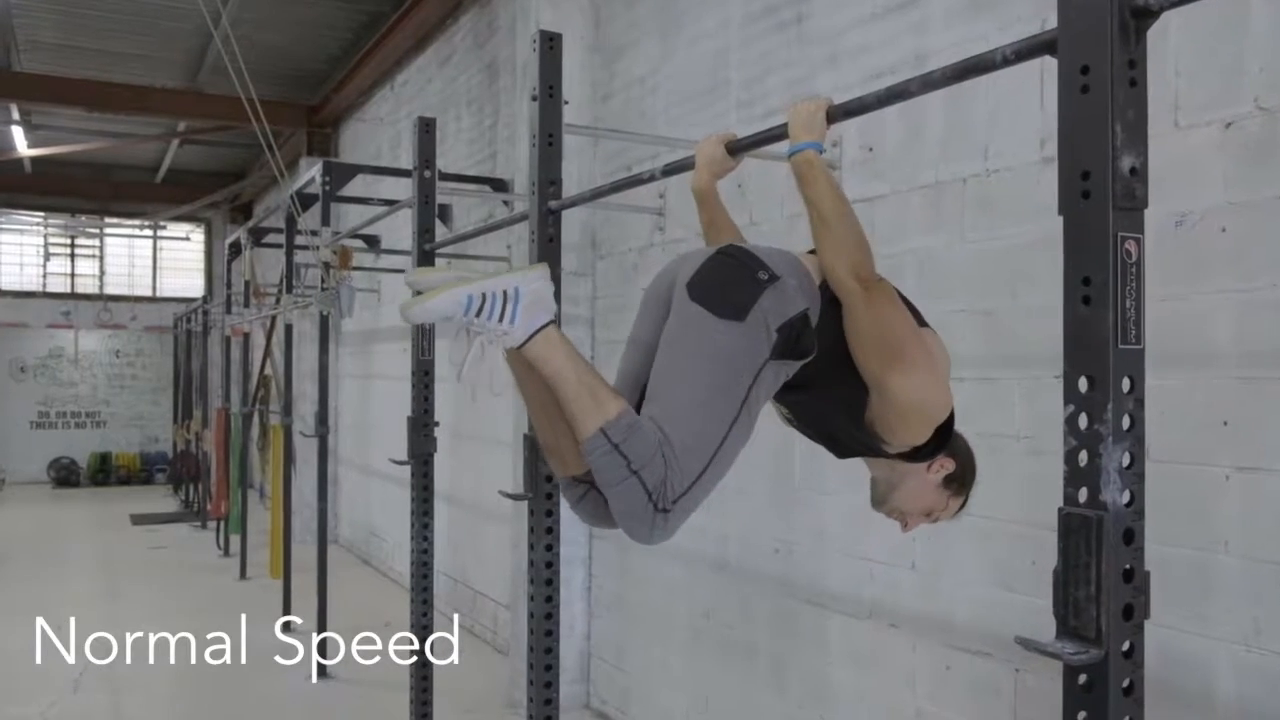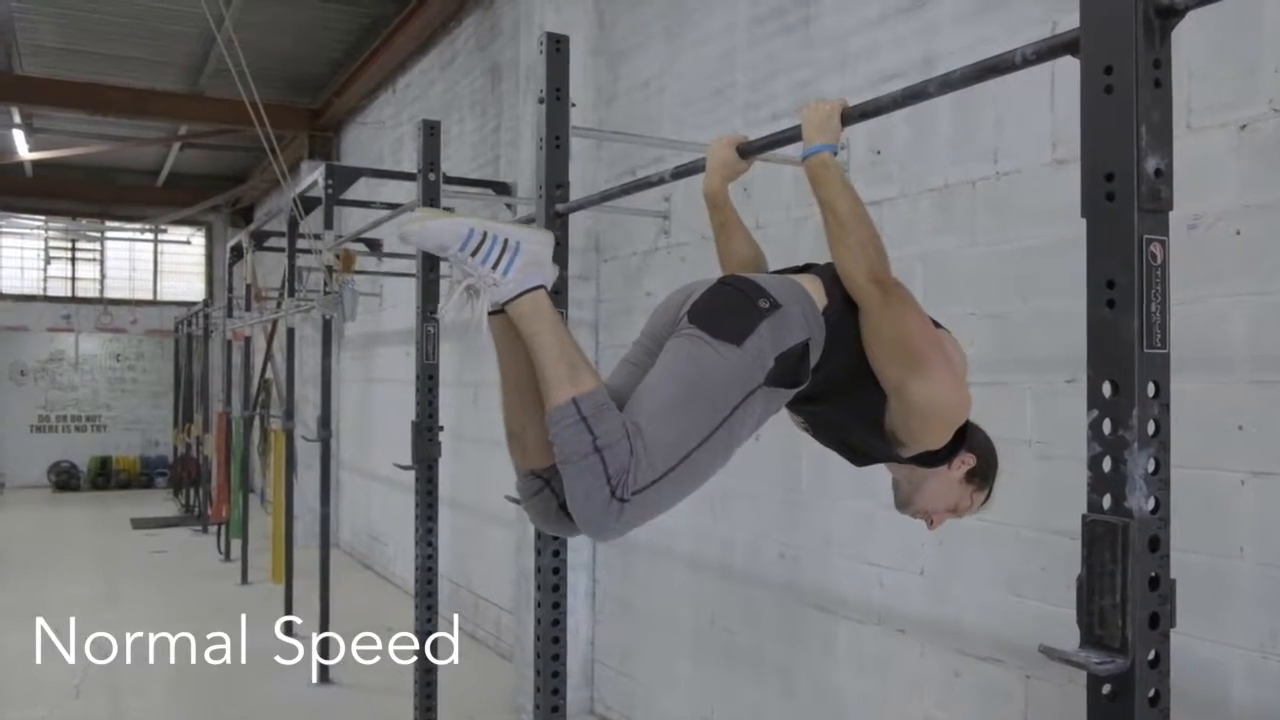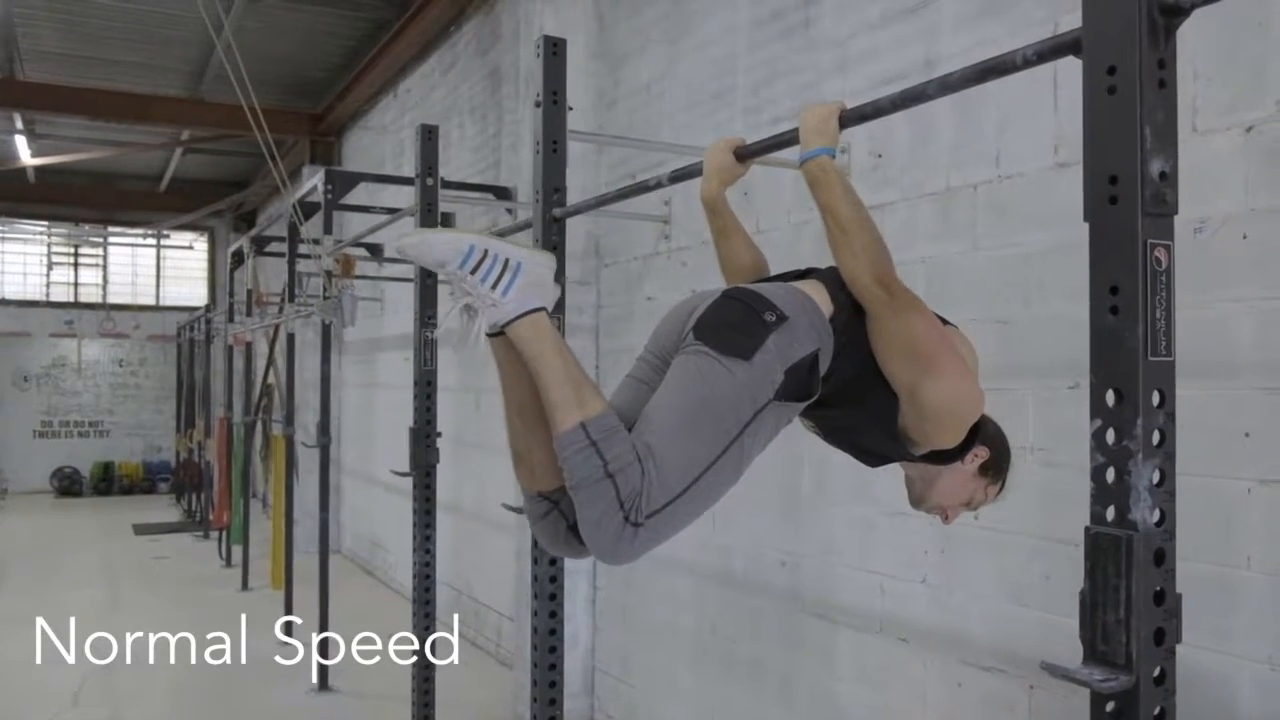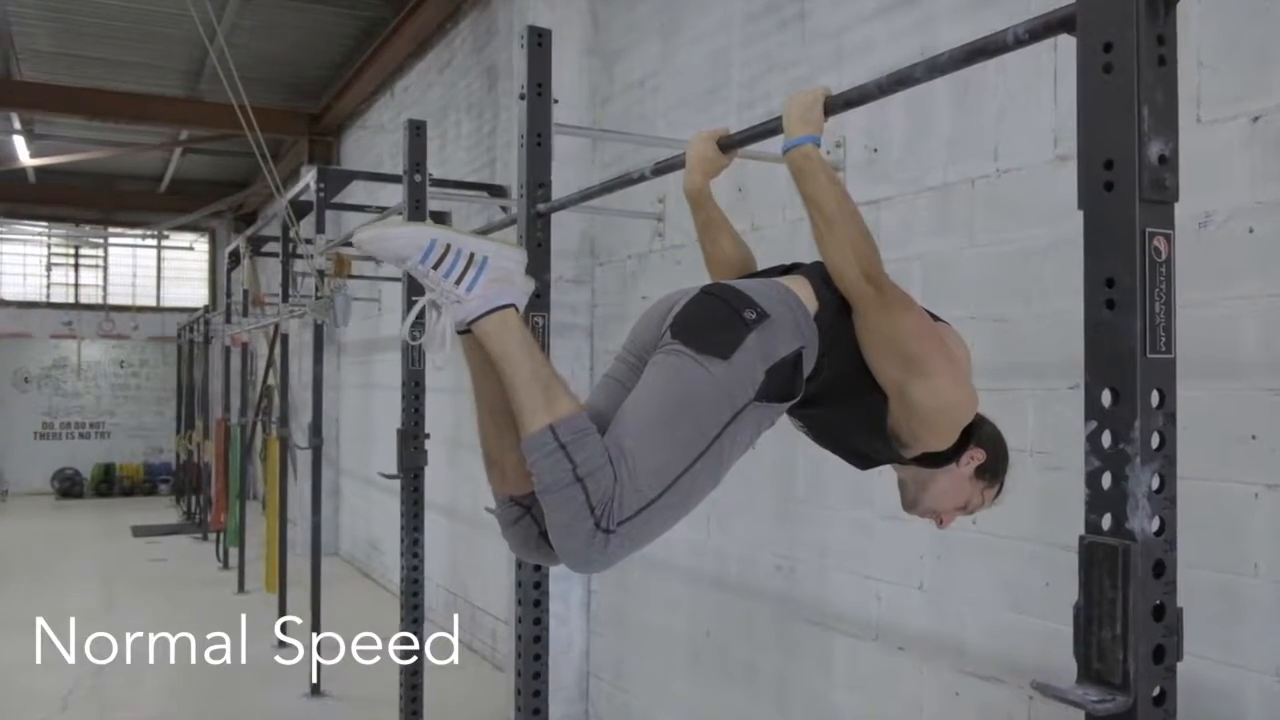
dt=1s
person 1, frame 1
right shoulder: (918, 404)
right elbow: (858, 282)
right wrist: (806, 153)
left hip: (700, 281)
right hip: (748, 306)
left knee: (602, 498)
right knee: (647, 509)
left ankle: (514, 316)
right ankle: (526, 322)
person 1, frame 2
right shoulder: (939, 407)
right elbow: (875, 287)
right wrist: (820, 156)
left hip: (710, 308)
right hip: (757, 332)
left knee: (556, 505)
right knee: (604, 504)
left ankle: (505, 288)
right ankle: (519, 282)
person 1, frame 3
right shoulder: (952, 403)
right elbow: (881, 291)
right wrist: (818, 160)
left hip: (715, 319)
right hip: (764, 344)
left knee: (564, 526)
right knee: (618, 528)
left ankle: (507, 316)
right ankle: (517, 302)
person 1, frame 4
right shoulder: (943, 403)
right elbow: (867, 286)
right wrist: (801, 148)
left hip: (697, 317)
right hip: (741, 343)
left knee: (535, 532)
right knee: (588, 536)
left ankle: (479, 311)
right ankle: (487, 299)
